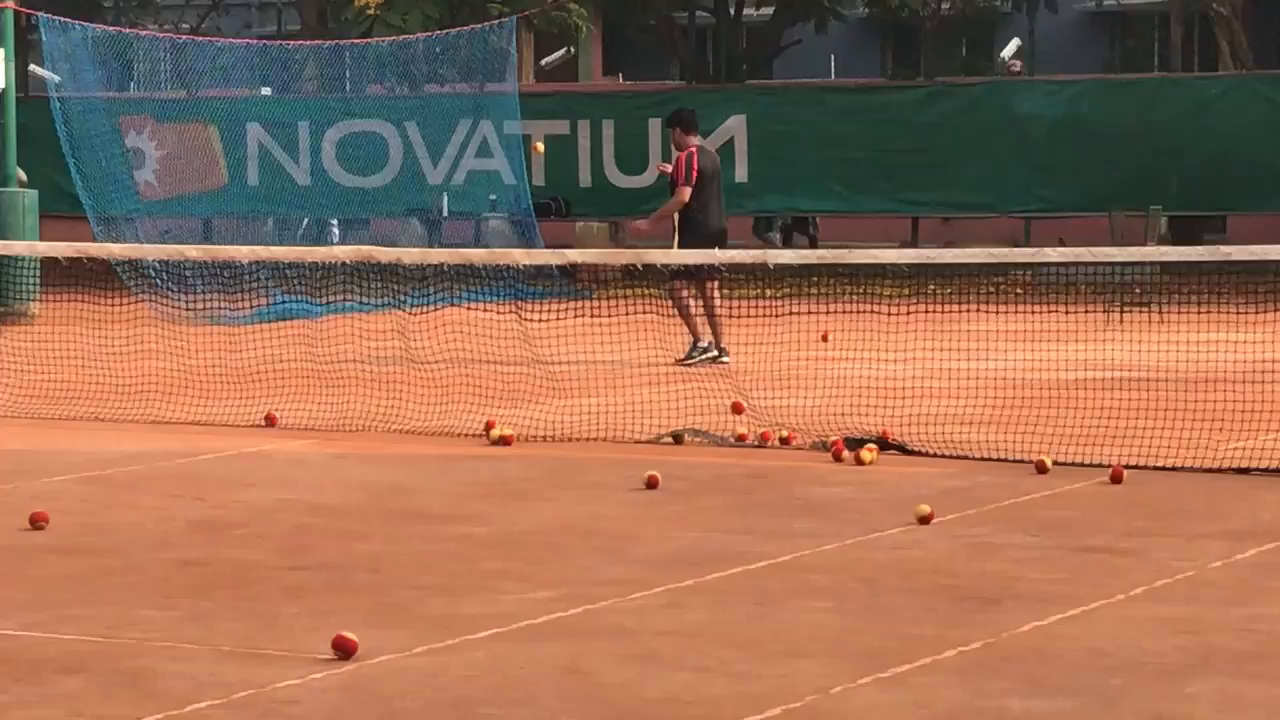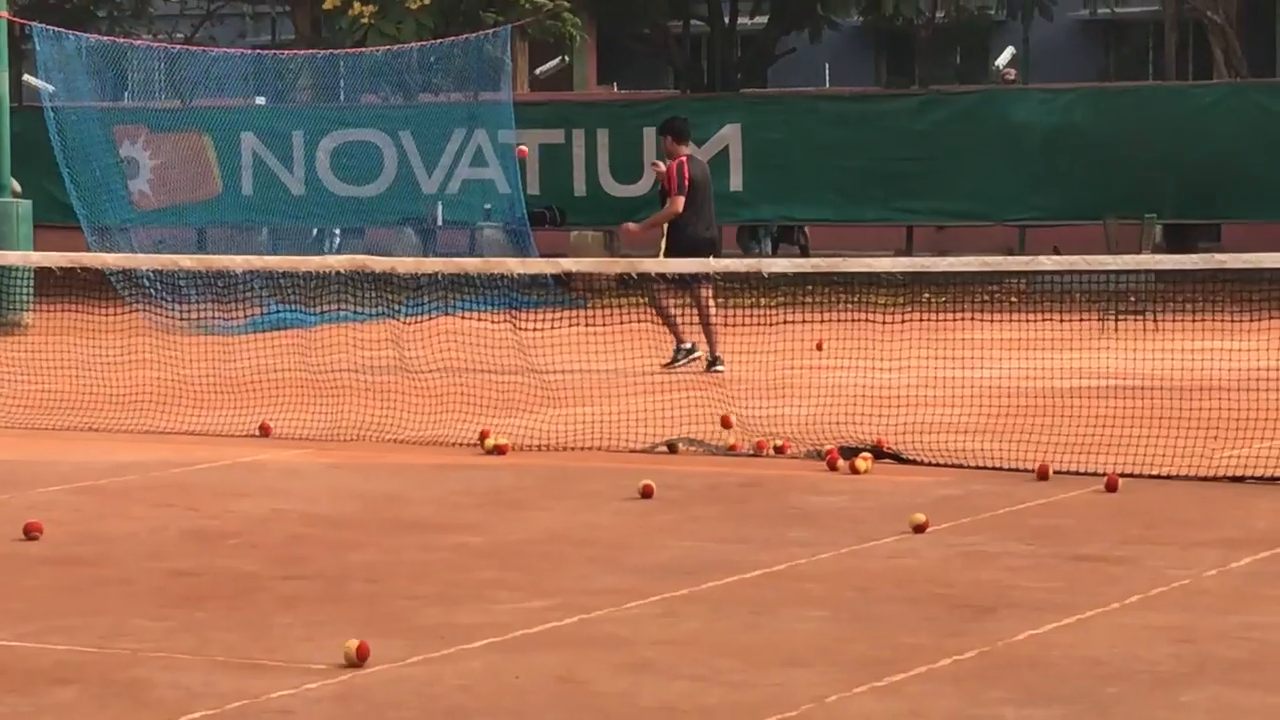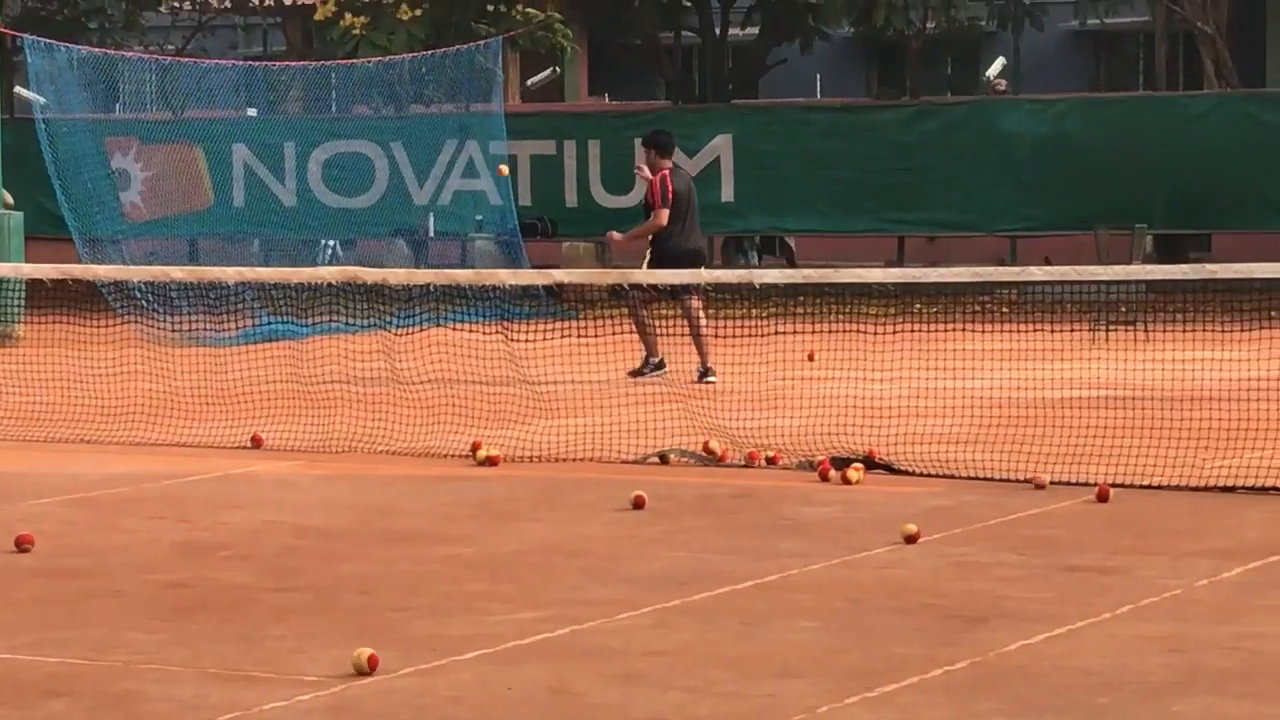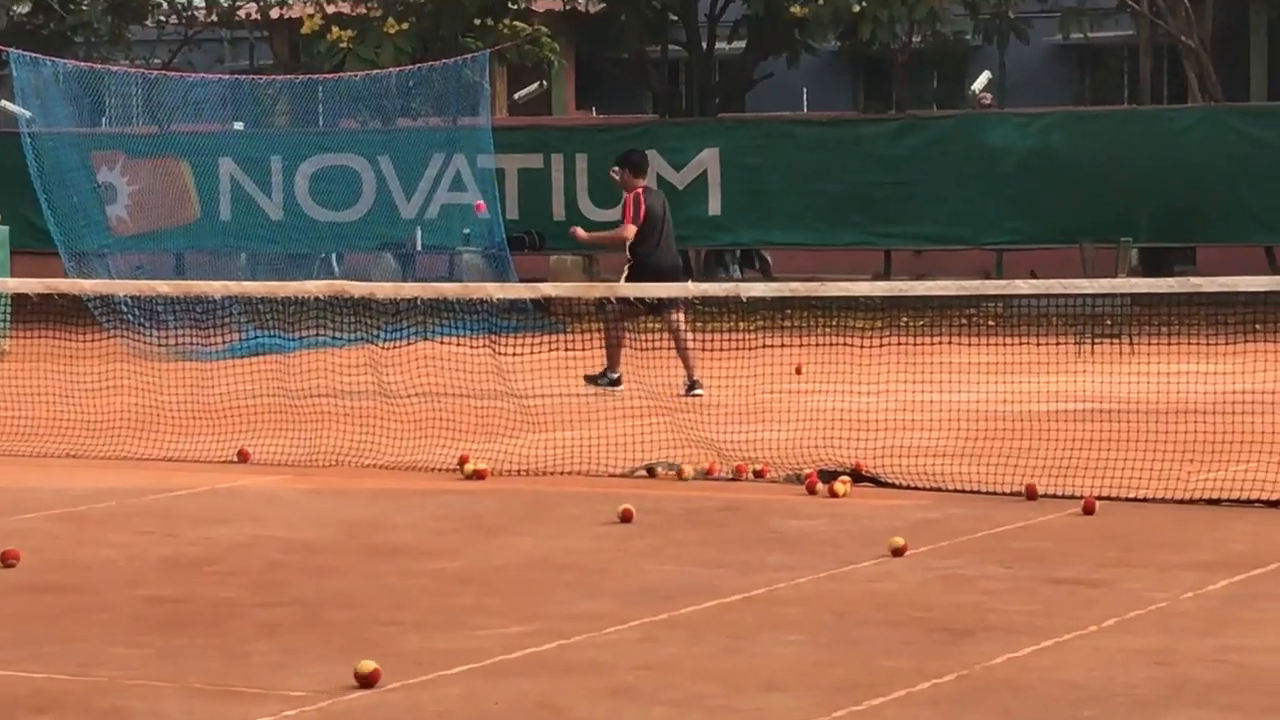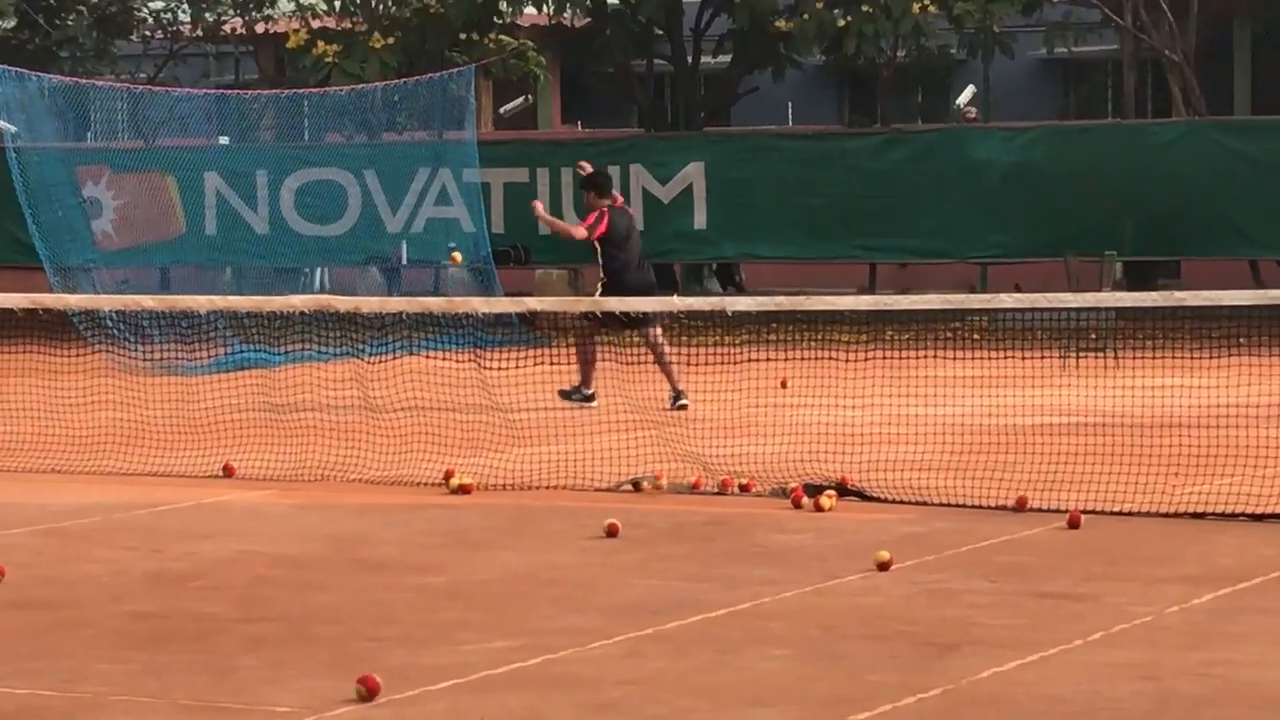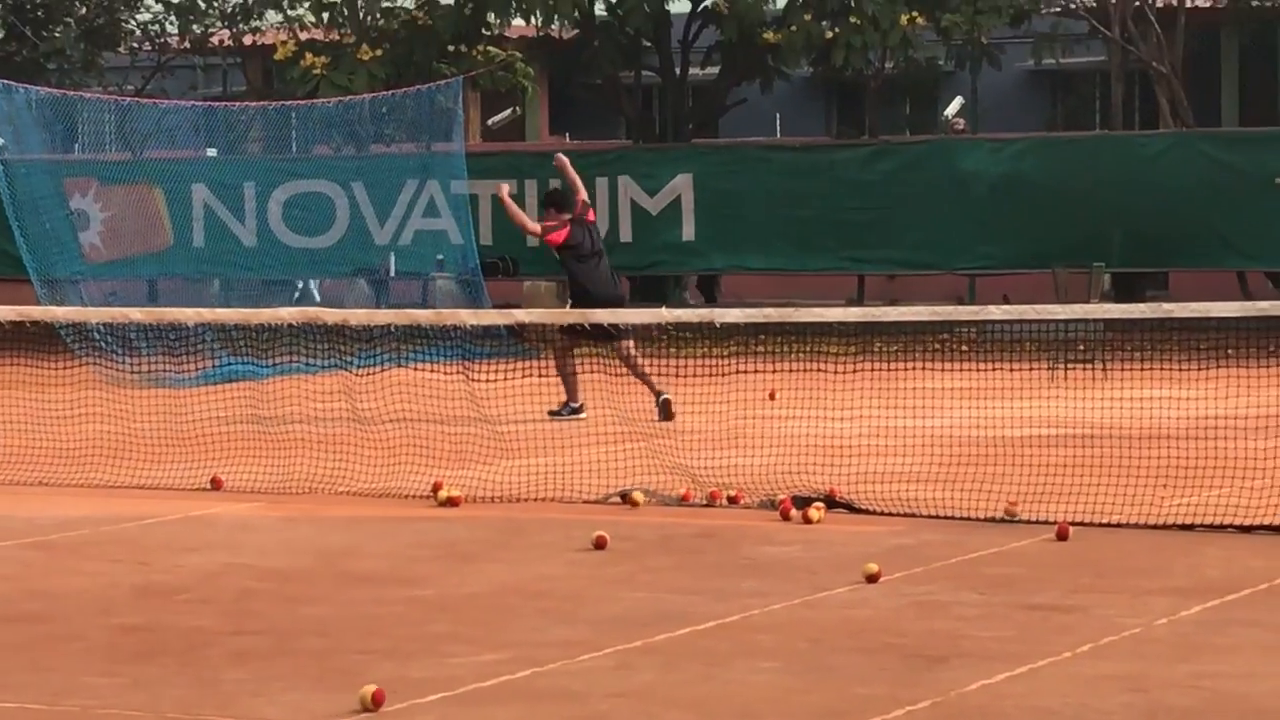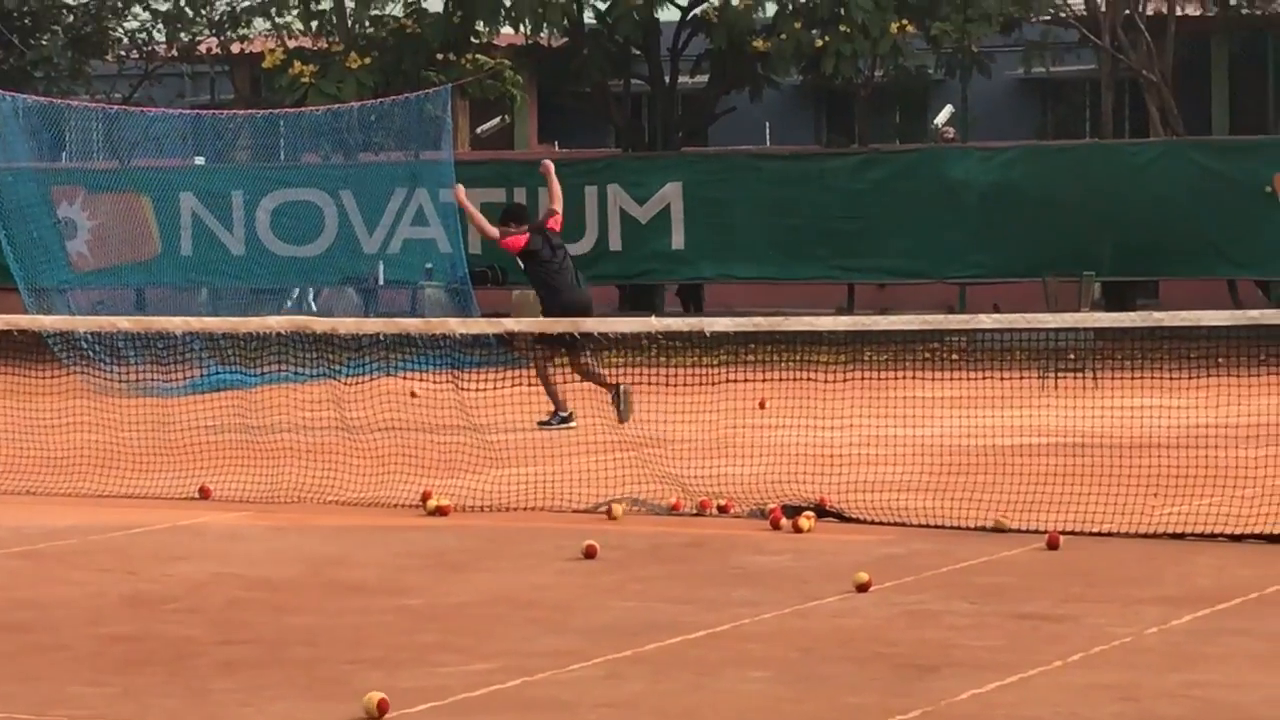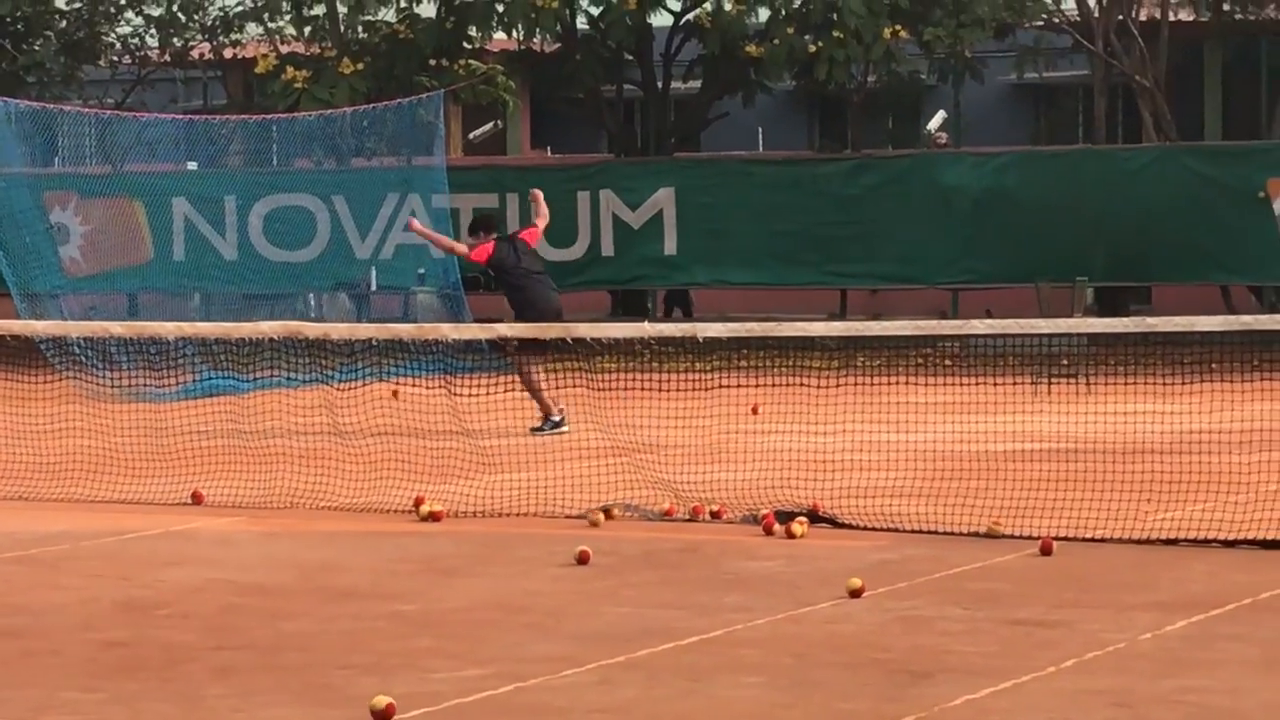
dt=0.1s
person 1, frame 1
left shoulder: (686, 158)
right shoulder: (710, 155)
left elbow: (682, 198)
left wrist: (649, 223)
right wrist: (674, 173)
left hip: (694, 234)
right hip: (715, 232)
left knee: (679, 288)
right knee: (710, 289)
left ankle: (700, 343)
right ankle: (719, 347)
person 1, frame 2
left shoulder: (677, 166)
right shoulder: (700, 164)
left elbow: (676, 208)
left wrist: (640, 227)
left hip: (683, 243)
right hip: (706, 241)
left knee: (659, 294)
right knee: (704, 298)
left ankle: (685, 346)
right ankle: (714, 356)
person 1, frame 3
left shoulder: (661, 181)
right shoulder: (683, 176)
left elbow: (660, 221)
left wrist: (623, 237)
left hip: (666, 255)
right hip: (692, 253)
left knee: (638, 301)
right knee: (693, 311)
left ankle: (654, 359)
right ankle: (706, 368)
person 1, frame 4
left shoulder: (634, 198)
right shoulder: (656, 195)
left elbow: (626, 234)
left wrist: (586, 237)
right wrist: (627, 191)
left hip: (646, 271)
right hip: (671, 270)
left knee: (613, 314)
right knee: (677, 325)
left ankle: (612, 374)
right ankle: (693, 380)
person 1, frame 5
left shoulder: (602, 216)
right shoulder: (622, 211)
left elbow: (578, 234)
right elbow: (614, 195)
left wrist: (542, 215)
right wrist: (593, 175)
left hip: (618, 289)
right hip: (645, 285)
left knee: (585, 331)
right knee: (656, 341)
left ankle: (586, 391)
right ankle: (678, 393)
person 1, frame 6
left shoulder: (562, 232)
right shoulder: (587, 221)
left elbow: (529, 226)
right elbow: (582, 196)
left wrist: (505, 198)
right wrist: (568, 167)
left hip: (589, 302)
right hip: (614, 298)
left knee: (563, 346)
right knee: (628, 353)
left ankle: (574, 404)
right ankle: (658, 394)
person 1, frame 7
left shoulder: (523, 242)
right shoulder: (550, 230)
left elbow: (490, 232)
right elbow: (556, 202)
left wrist: (463, 202)
right wrist: (550, 172)
left hip: (559, 310)
right hip: (582, 304)
left knee: (542, 358)
right knee: (580, 361)
left ankle: (563, 413)
right ankle: (616, 389)
person 1, frame 8
left shoulder: (491, 249)
right shoulder: (522, 239)
left elbow: (457, 248)
right elbow: (543, 218)
left wrist: (419, 229)
right wrist: (539, 200)
left hip: (534, 312)
right hip: (553, 306)
left knee: (525, 366)
right knee: (526, 363)
left ankle: (554, 417)
right ankle: (549, 410)
